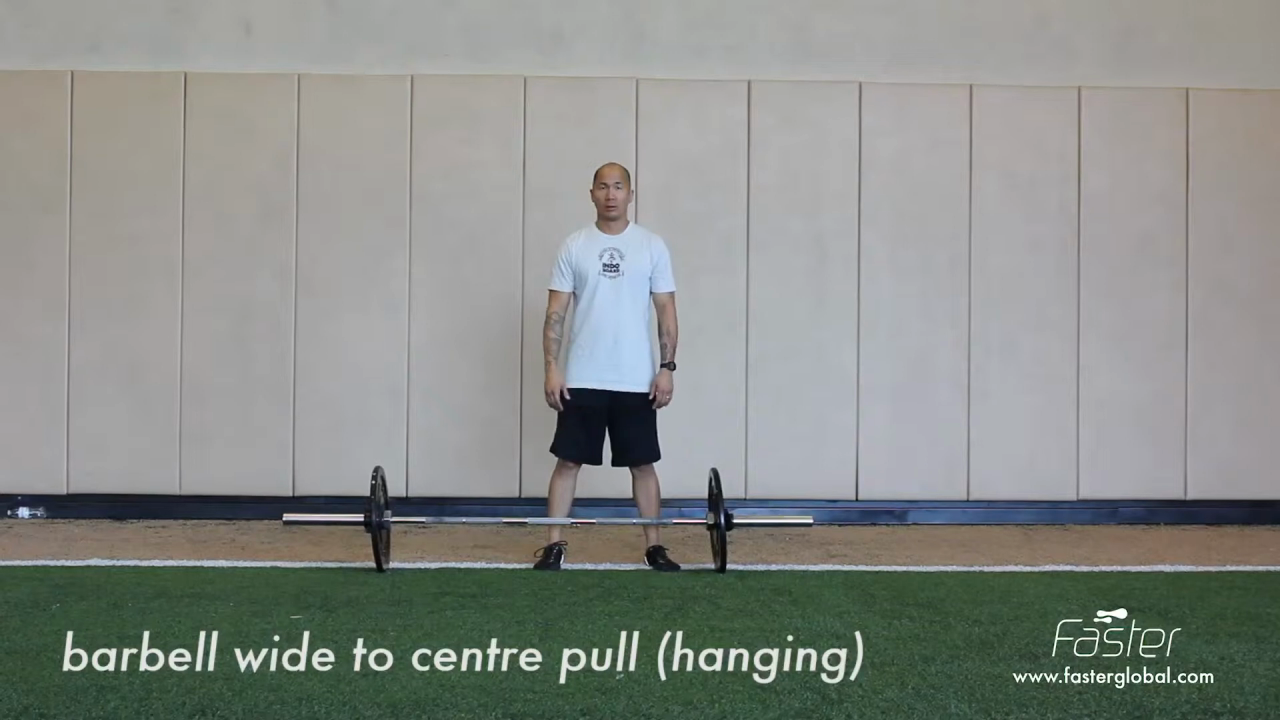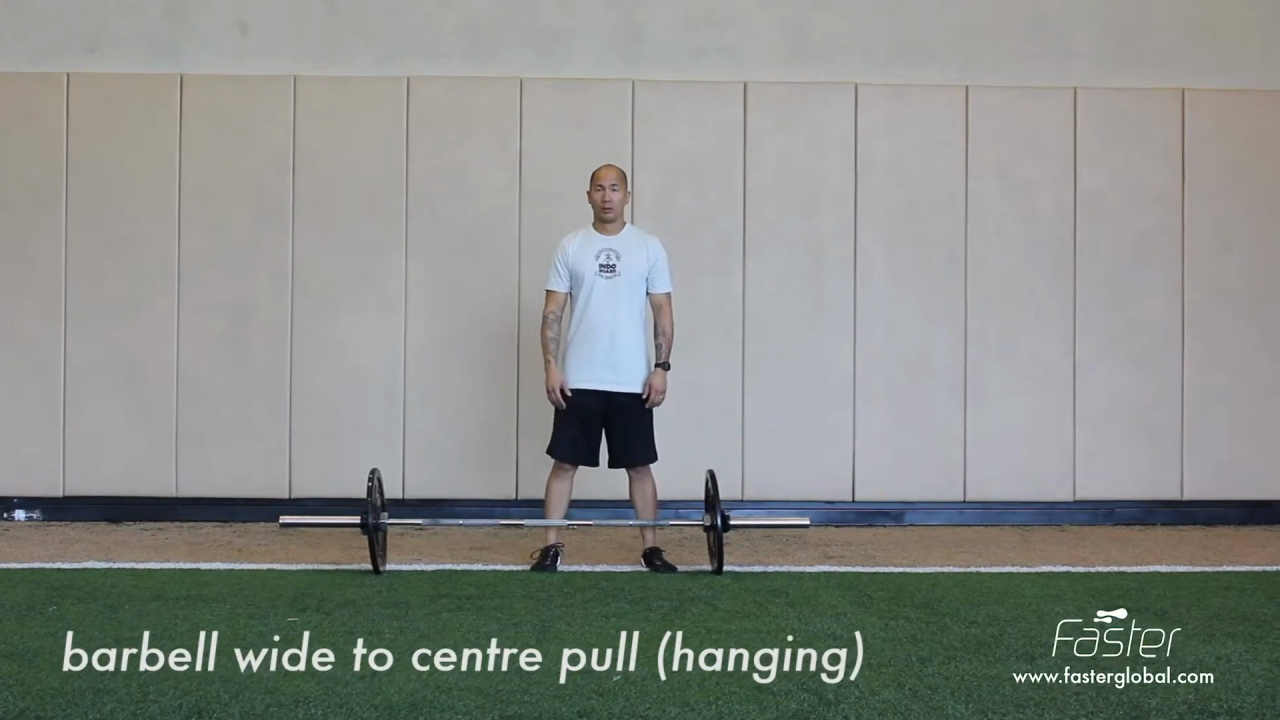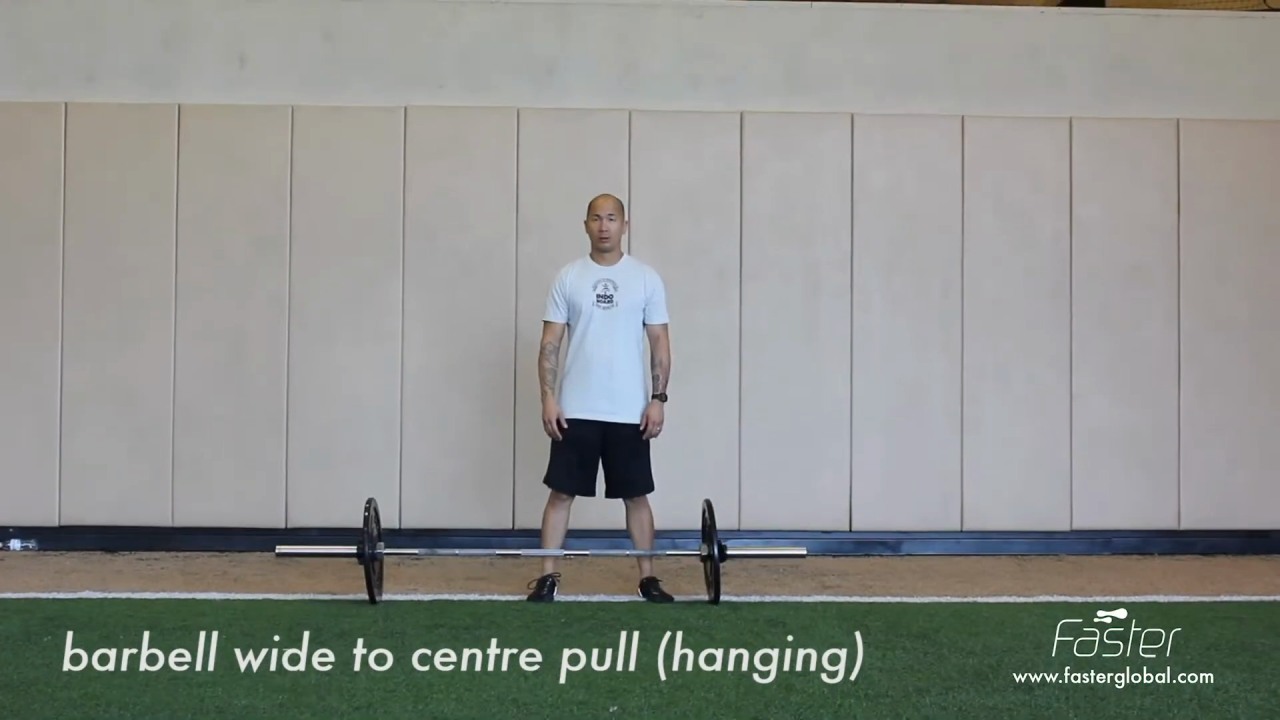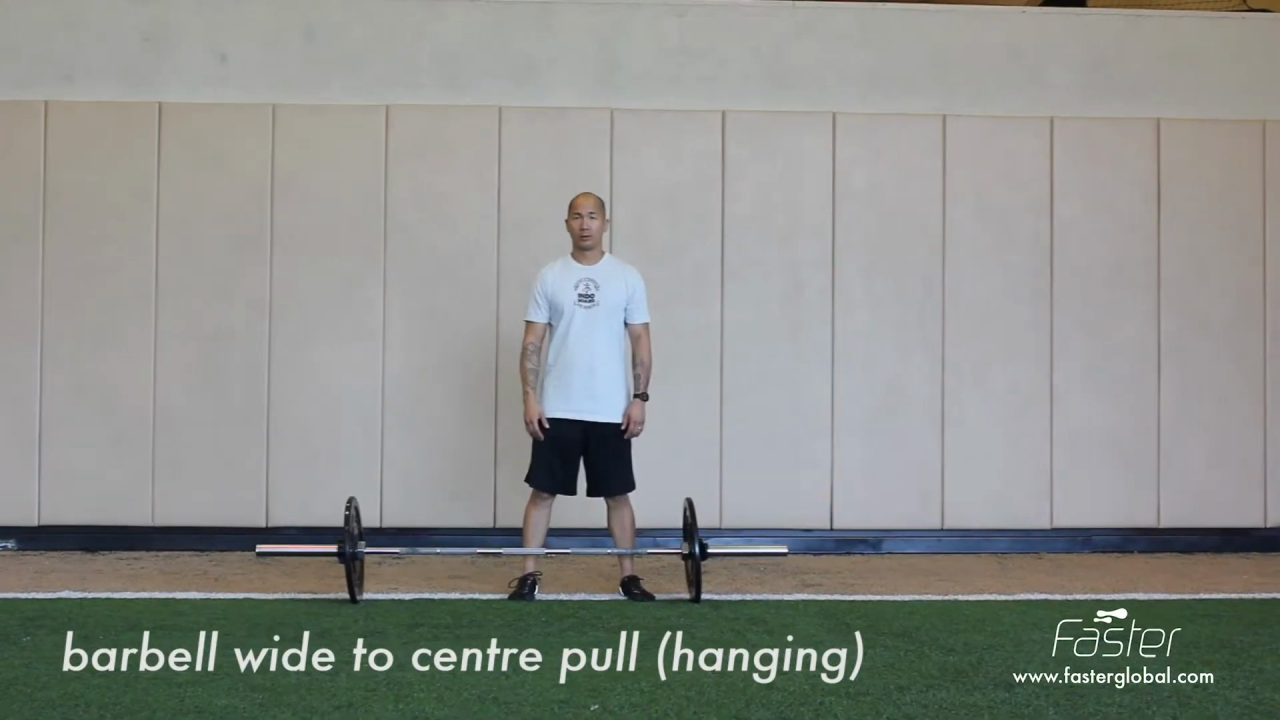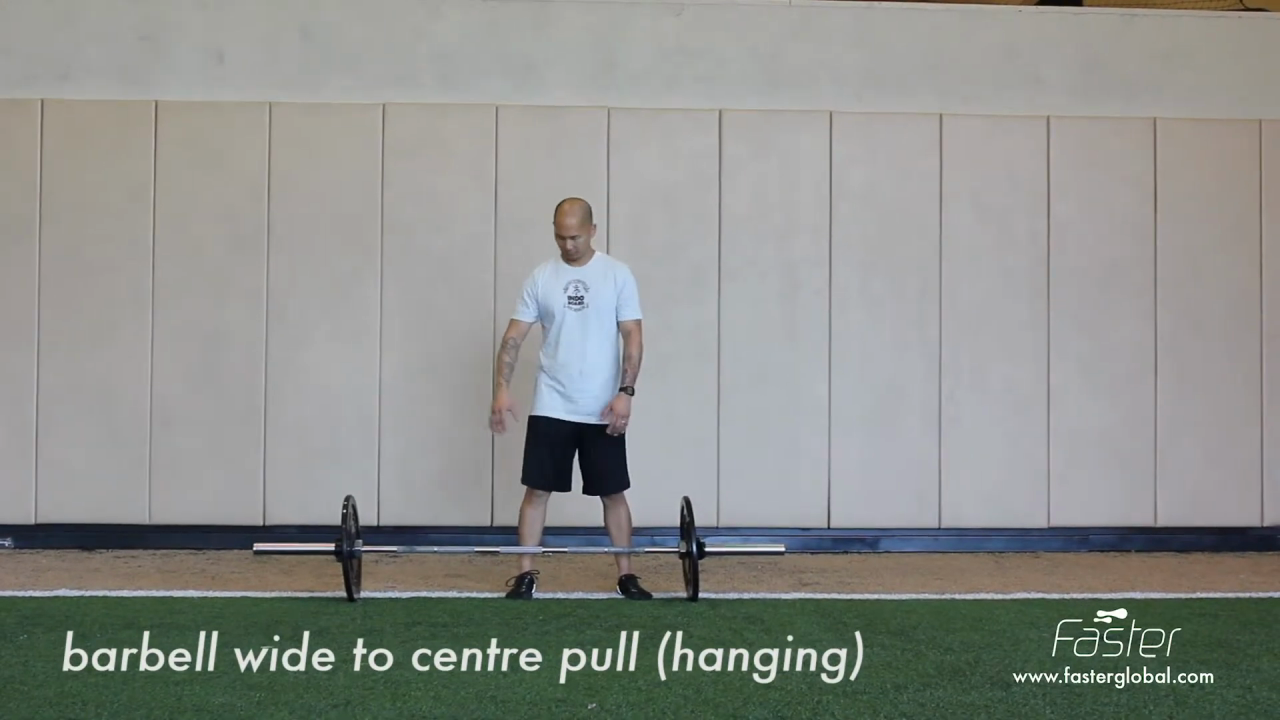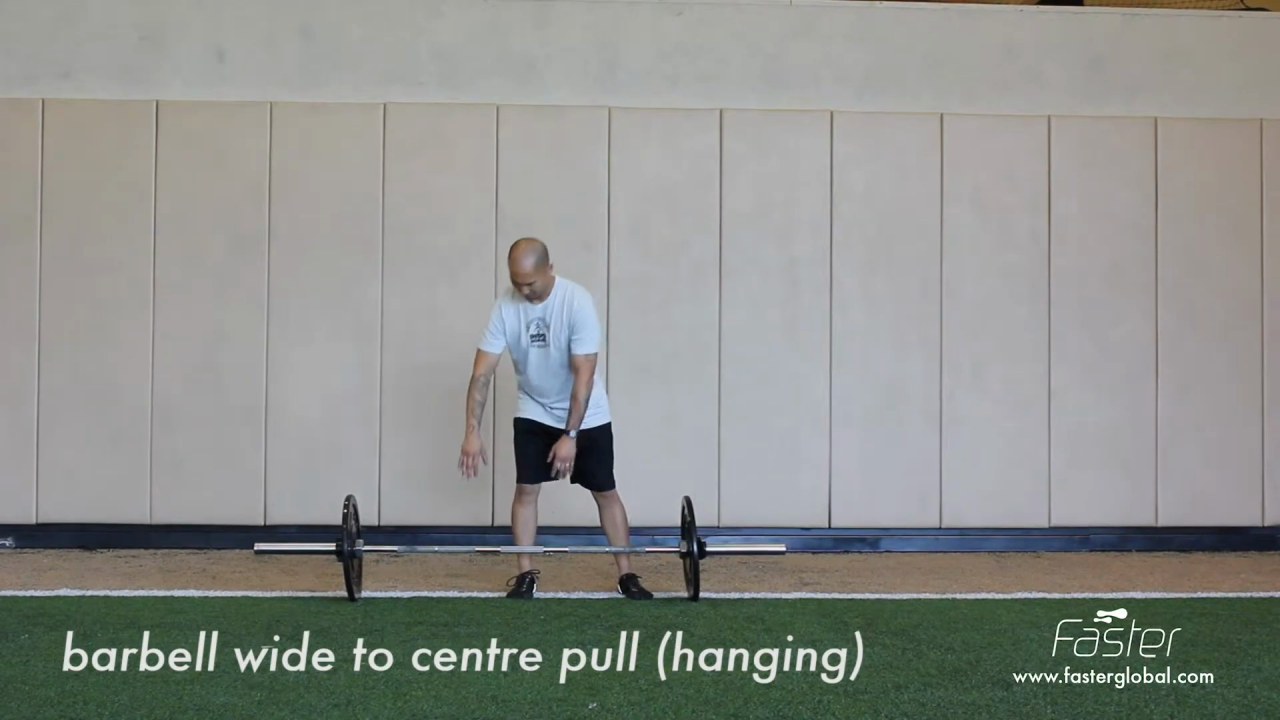
dt=0.7s
person 1, frame 1
left shoulder: (652, 246)
right shoulder: (573, 246)
left elbow: (666, 311)
right elbow: (556, 311)
left wrist: (666, 368)
right wrist: (552, 368)
left hip: (636, 381)
right hip: (582, 380)
left knee: (642, 463)
right knee: (568, 460)
left ankle: (653, 545)
right ankle: (554, 544)
person 1, frame 2
left shoulder: (649, 247)
right shoulder: (570, 246)
left elbow: (662, 312)
right elbow: (553, 312)
left wrist: (661, 367)
right wrist: (551, 366)
left hip: (632, 381)
right hip: (579, 380)
left knee: (639, 465)
right knee: (564, 462)
left ankle: (650, 547)
right ankle: (551, 546)
person 1, frame 3
left shoulder: (646, 277)
right shoulder: (568, 277)
left elbow: (659, 342)
right elbow: (550, 342)
left wrist: (657, 399)
right wrist: (548, 398)
left hip: (629, 412)
right hip: (576, 411)
left knee: (636, 494)
right knee: (561, 492)
left ankle: (647, 577)
right ankle: (548, 575)
person 1, frame 4
left shoulder: (627, 276)
right shoulder: (549, 276)
left elbow: (640, 342)
right elbow: (532, 342)
left wrist: (639, 399)
right wrist: (529, 398)
left hip: (611, 411)
right hip: (557, 410)
left knee: (617, 494)
right knee: (542, 491)
left ankle: (628, 575)
right ankle: (529, 574)
person 1, frame 5
left shoulder: (617, 274)
right shoulder: (540, 277)
left elbow: (632, 337)
right elbow: (514, 336)
left wrist: (625, 392)
right wrist: (501, 388)
left hip: (602, 410)
right hip: (551, 409)
left knee: (613, 492)
right knee: (537, 489)
left ankle: (625, 574)
right ankle: (526, 573)
person 1, frame 6
left shoulder: (577, 302)
right shoulder: (504, 307)
left elbow: (584, 374)
right elbow: (481, 372)
left wrist: (570, 435)
right wrist: (473, 431)
left hip: (587, 414)
right hip: (533, 411)
left knee: (605, 490)
right knee: (526, 488)
left ankle: (626, 575)
right ankle: (526, 574)
